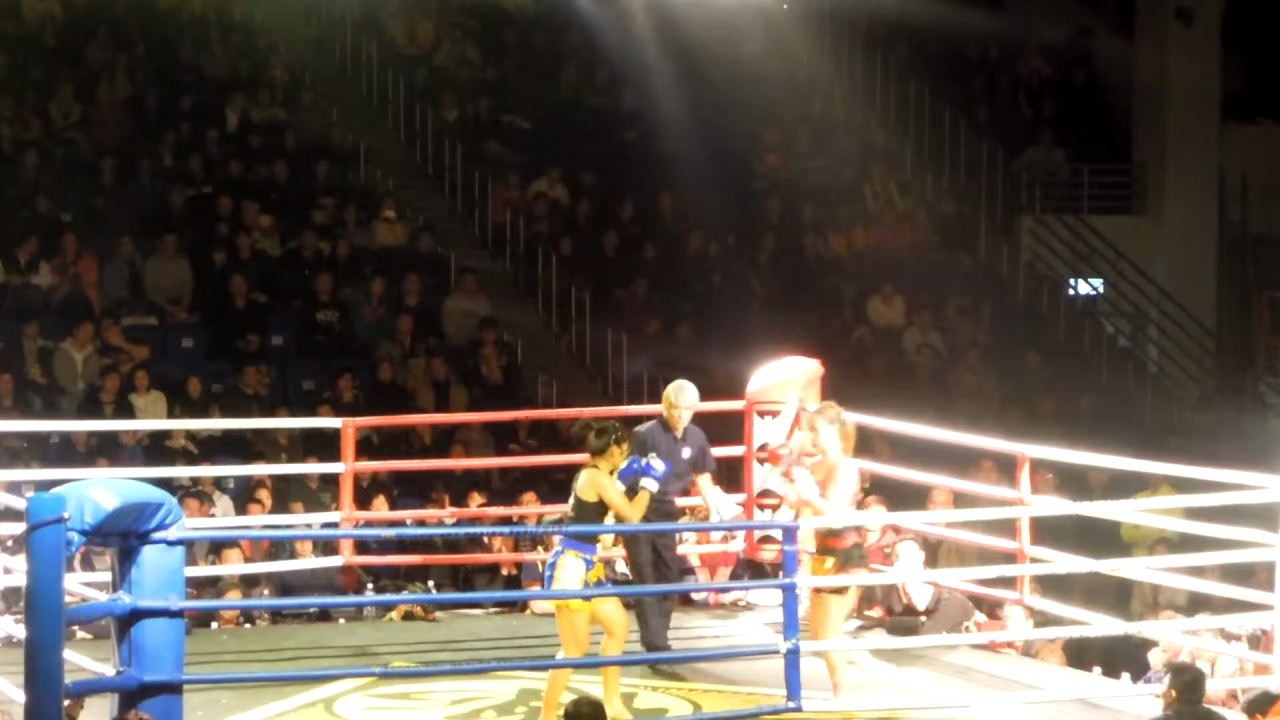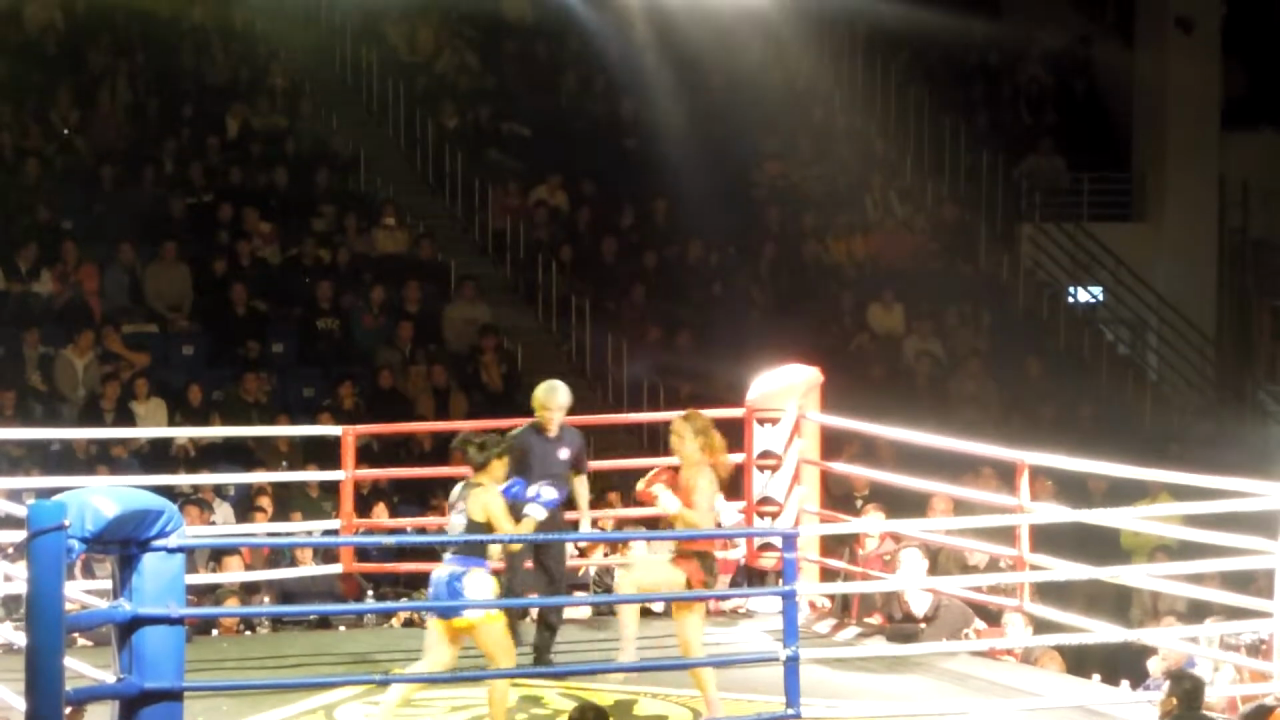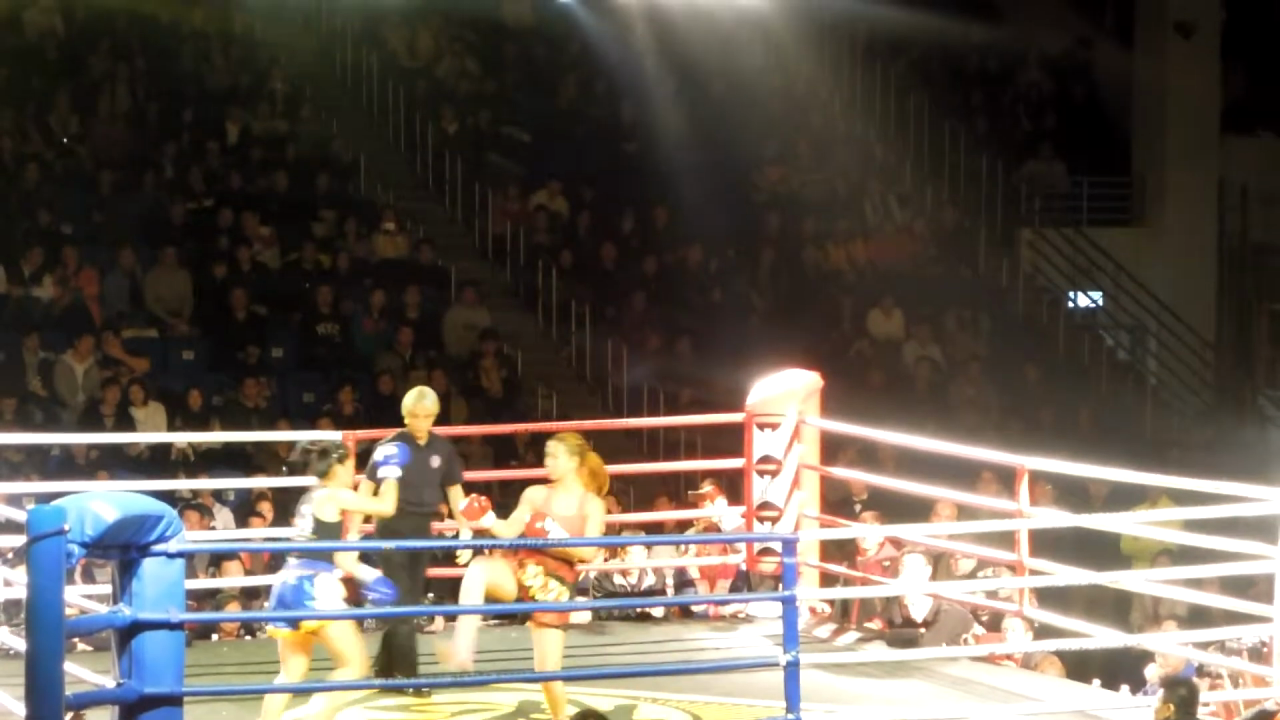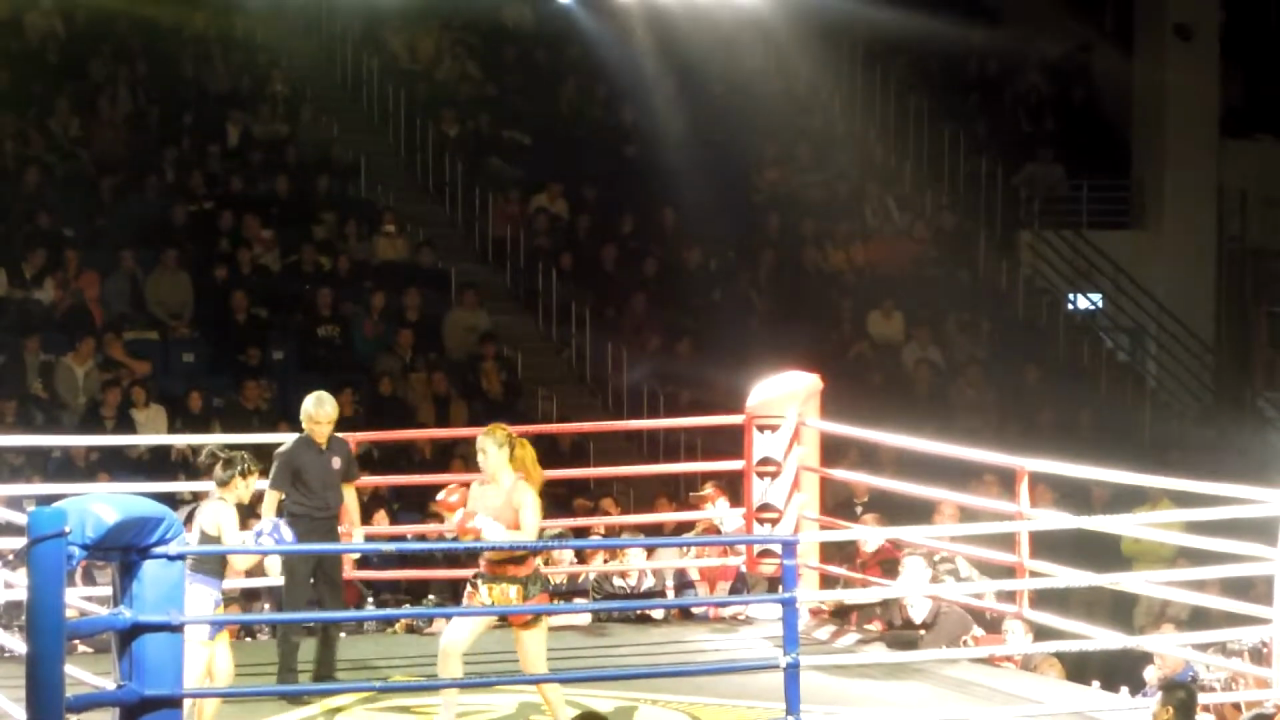
dt=0.7s
person 1, frame 1
left shoulder: (696, 438)
right shoulder: (645, 435)
left elbow: (701, 477)
left wrist: (715, 512)
left hip: (665, 512)
left knee: (667, 579)
right knee: (645, 581)
left ankle: (661, 648)
right ankle: (655, 651)
person 1, frame 2
left shoulder: (574, 438)
right shoulder: (519, 438)
left elbow: (579, 477)
left wrist: (585, 517)
left hip: (552, 518)
left knee: (555, 587)
right knee: (515, 585)
left ankle: (542, 653)
person 1, frame 3
left shoulder: (444, 448)
right shoulder: (390, 447)
left elbow: (455, 491)
right elbow: (366, 489)
left wrist: (465, 532)
right wrist: (354, 530)
left hip: (421, 531)
right hip: (392, 529)
left knee: (412, 602)
right knee: (399, 602)
left ankle: (386, 669)
right ankle: (408, 676)
person 1, frame 4
left shoulder: (341, 449)
right shoulder: (290, 453)
right elbow: (271, 499)
left wrist: (356, 529)
left hip: (329, 532)
right hip: (299, 533)
left knee: (333, 603)
right knee: (295, 608)
left ankle: (324, 673)
right ankle: (287, 681)
person 2, frame 1
left shoulder: (844, 468)
right shoulder: (818, 464)
left elbow: (827, 511)
right elbow: (799, 505)
left wrist: (807, 489)
right wrist: (795, 477)
left hip: (844, 554)
right hip: (825, 552)
left knee: (825, 633)
right knee: (821, 631)
left ankle: (841, 698)
person 2, frame 2
left shoulder: (701, 474)
right shoulder: (685, 471)
left elbow: (702, 522)
left wrist: (675, 507)
right wrist: (658, 496)
left hip: (696, 563)
right hip: (686, 563)
left knee: (624, 582)
right knee: (690, 645)
left ankle: (628, 652)
person 2, frame 3
left shoulder: (592, 503)
right shoulder: (535, 494)
left elbow: (589, 553)
right elbow: (509, 531)
left wrist: (559, 539)
right wrist: (487, 521)
left hip: (553, 585)
right hip: (520, 571)
left knee: (548, 672)
right knee: (479, 570)
right ankle: (462, 649)
person 2, frame 4
left shoulder: (522, 491)
right shoulder: (479, 489)
left elbow: (529, 539)
right elbow: (469, 539)
left wrist: (493, 530)
right wrist: (457, 518)
left hip: (521, 584)
right hip: (488, 581)
left knee: (535, 671)
right knee: (449, 646)
person 3, frame 1
left shoulder: (592, 475)
right shoulder: (595, 477)
right elbow: (631, 516)
left wrist: (623, 479)
right wrist: (649, 482)
left hip: (586, 564)
right hip: (572, 565)
left knee: (618, 626)
right knee: (575, 650)
person 3, frame 2
left shoulder: (461, 489)
right shoulder: (488, 496)
right elbow: (513, 540)
right wrist: (537, 508)
left hip: (445, 577)
right hip: (470, 582)
left knee: (435, 662)
right knee: (504, 660)
person 3, frame 3
left shoulder: (310, 498)
right shoulder: (336, 496)
right elbow: (384, 508)
left wrist: (367, 575)
right wrist: (390, 471)
left hip: (290, 583)
right hip: (317, 585)
left knee: (292, 673)
right knee: (357, 665)
person 3, frame 4
left shoulder: (210, 507)
right shoulder: (224, 510)
right elbow: (238, 563)
left hip: (203, 597)
right hip: (197, 597)
left knee: (222, 672)
right knee: (190, 683)
